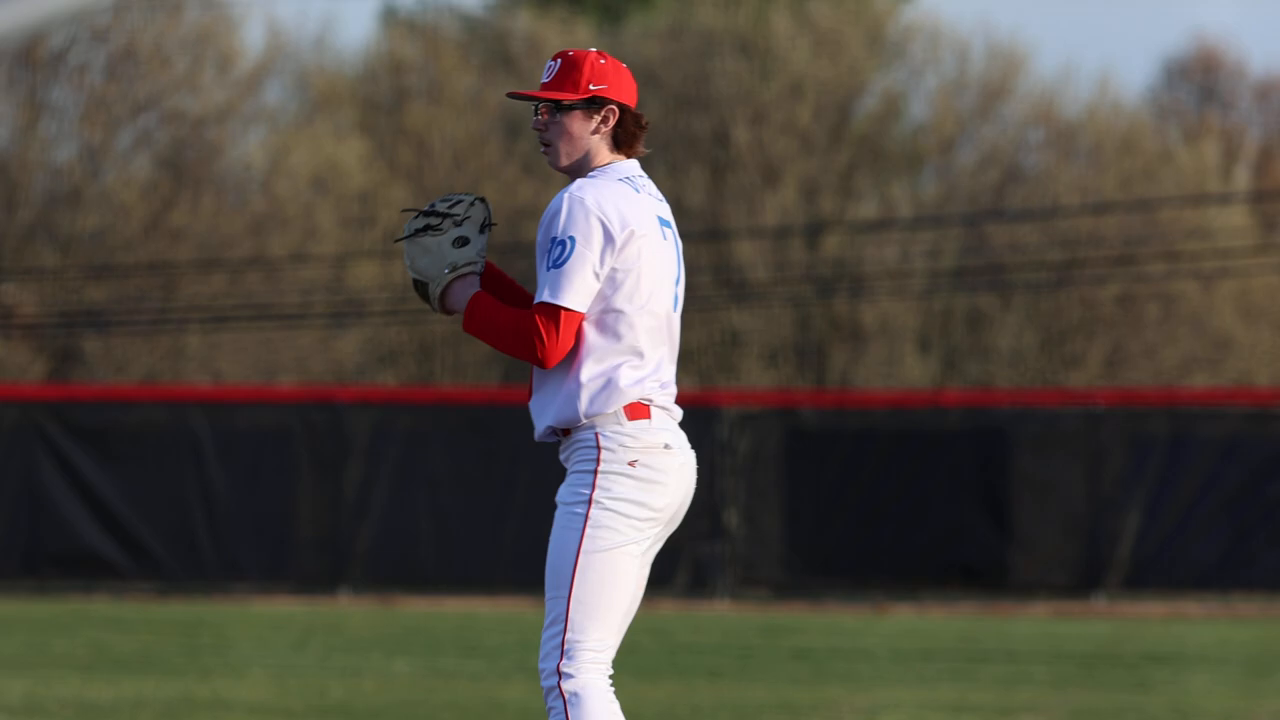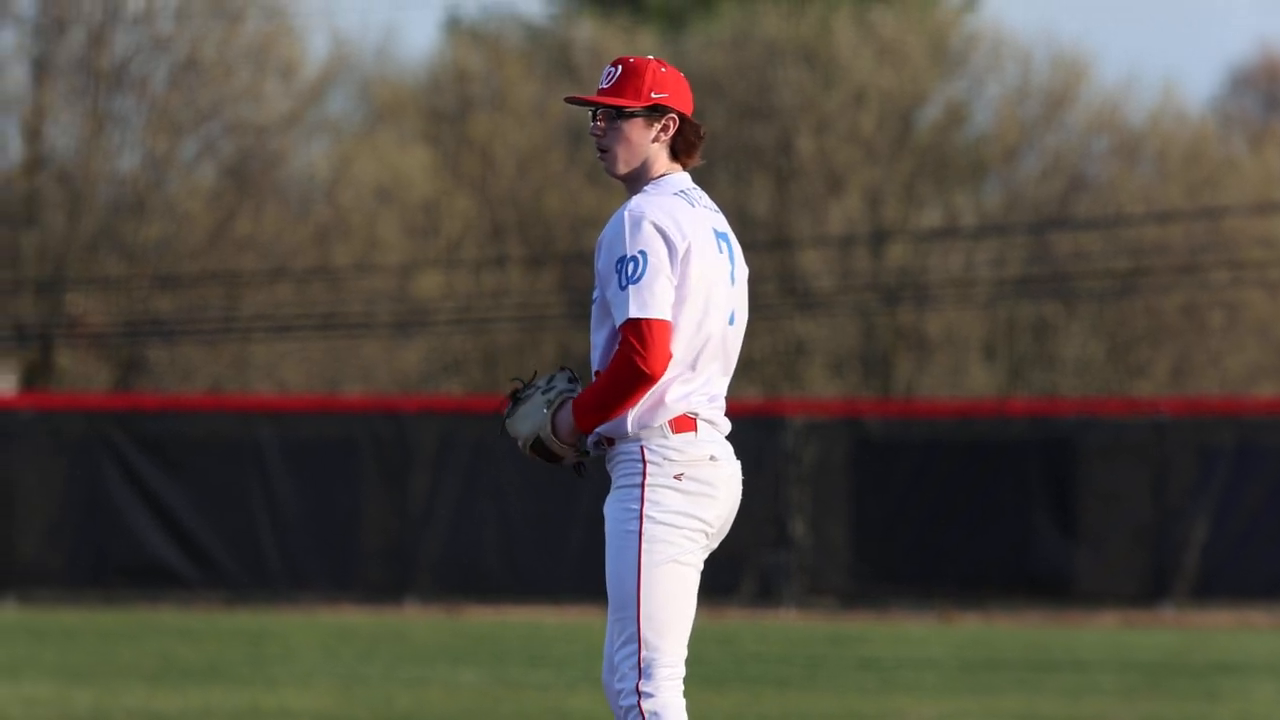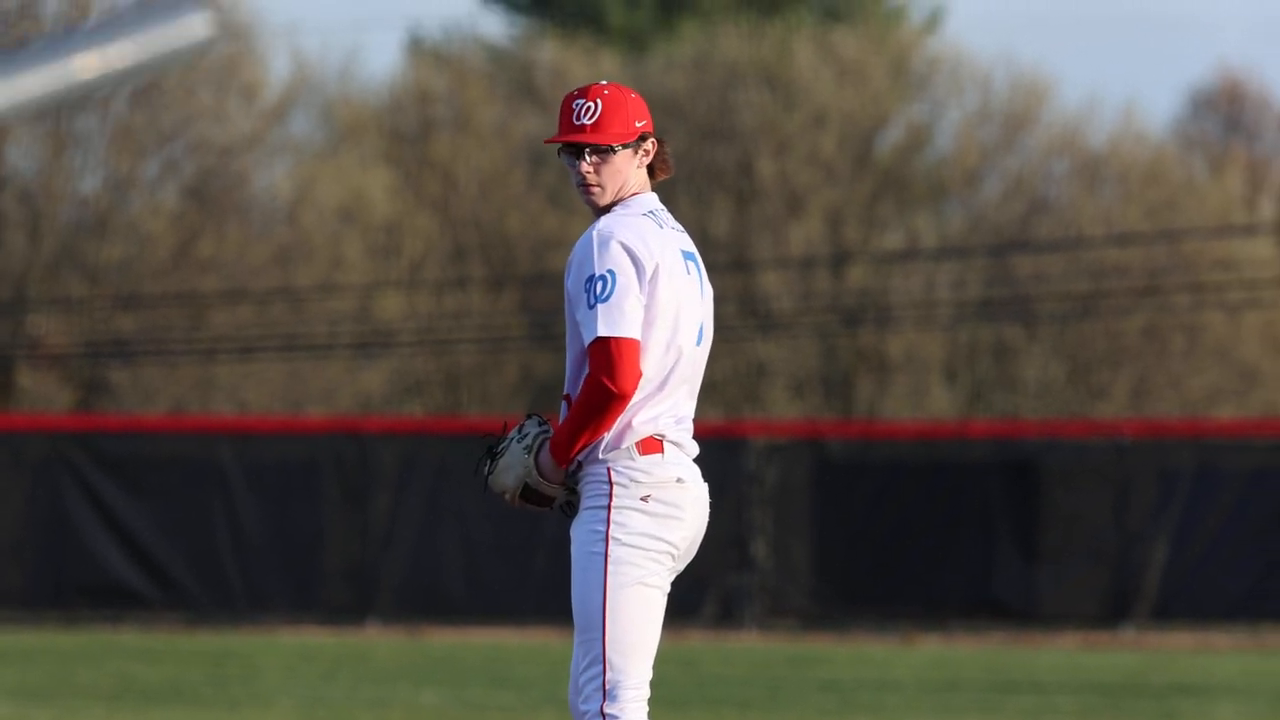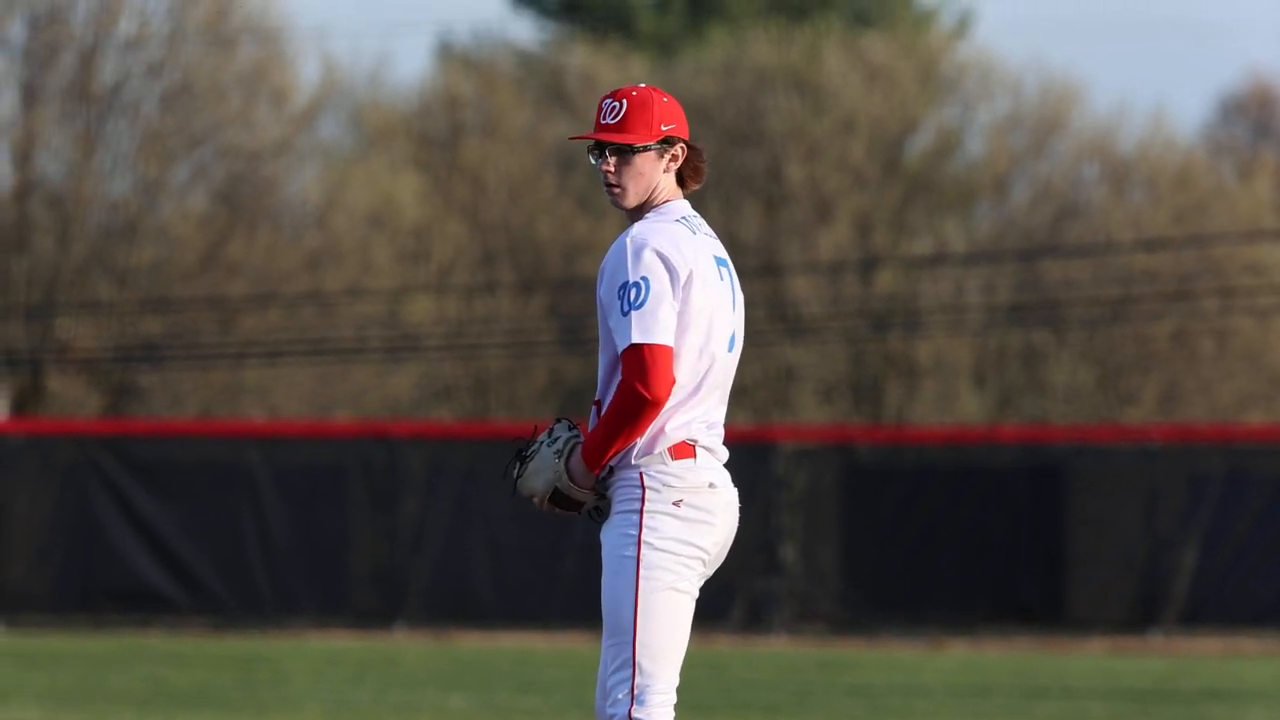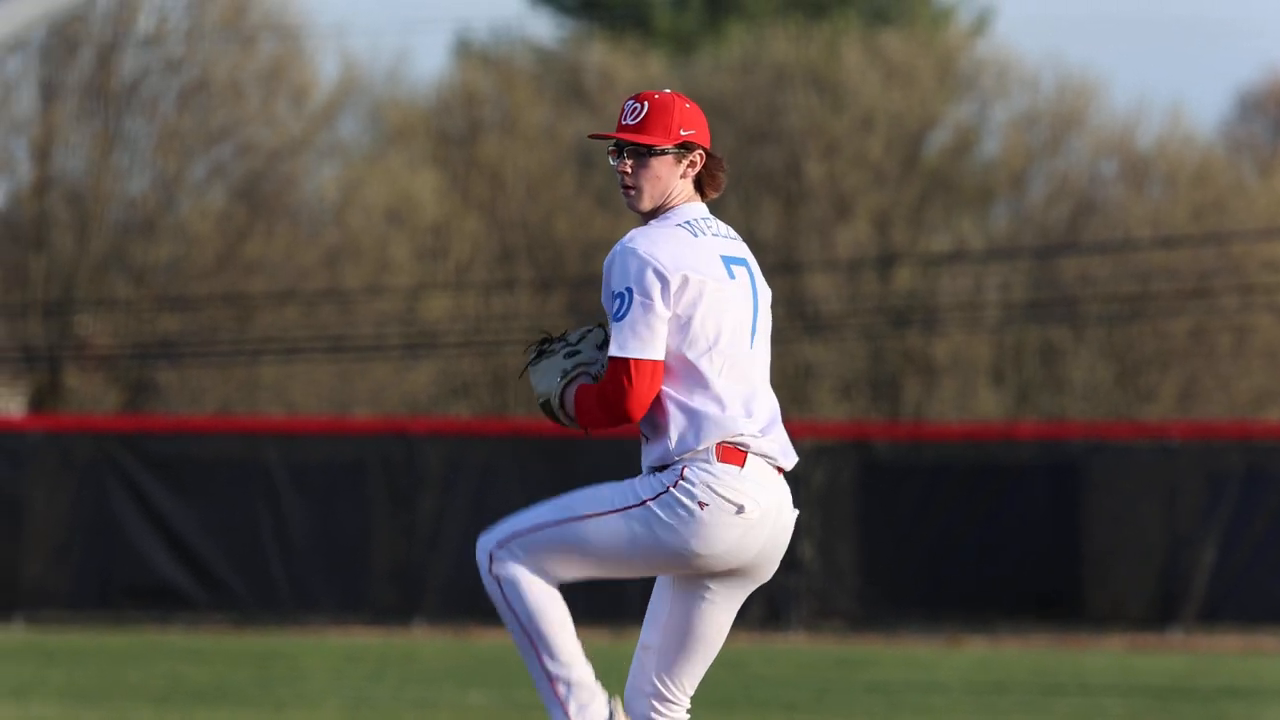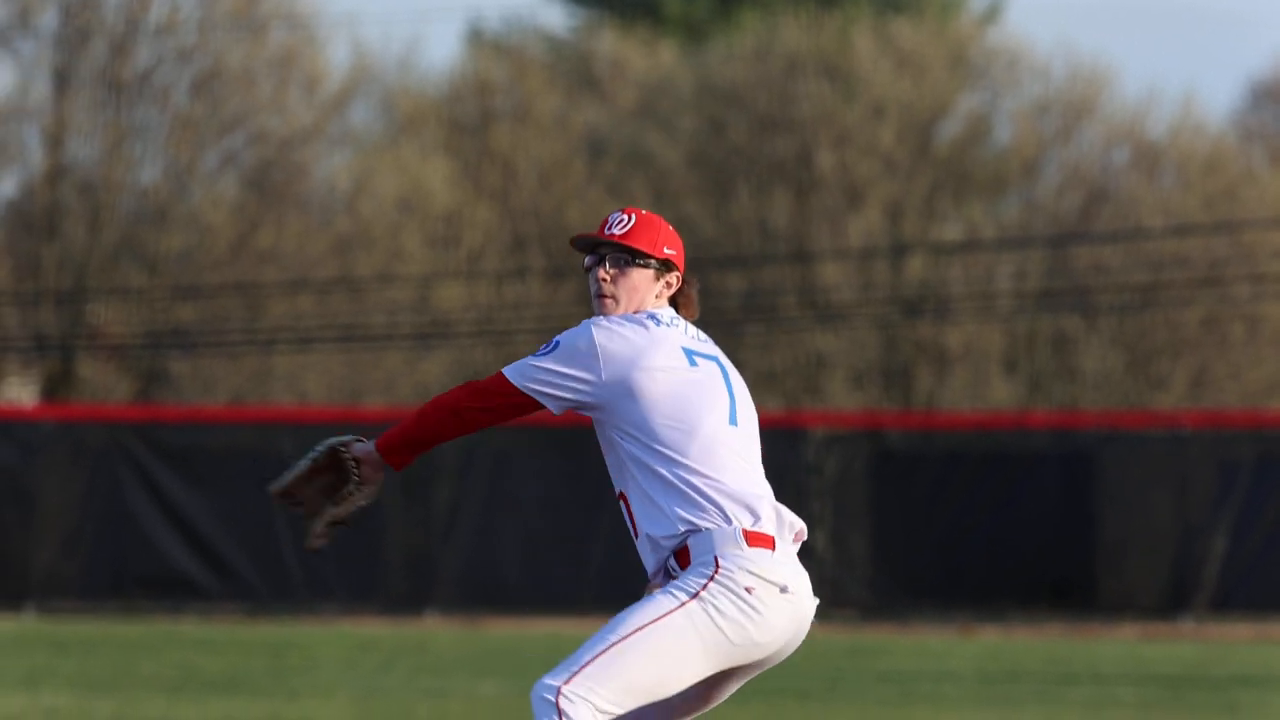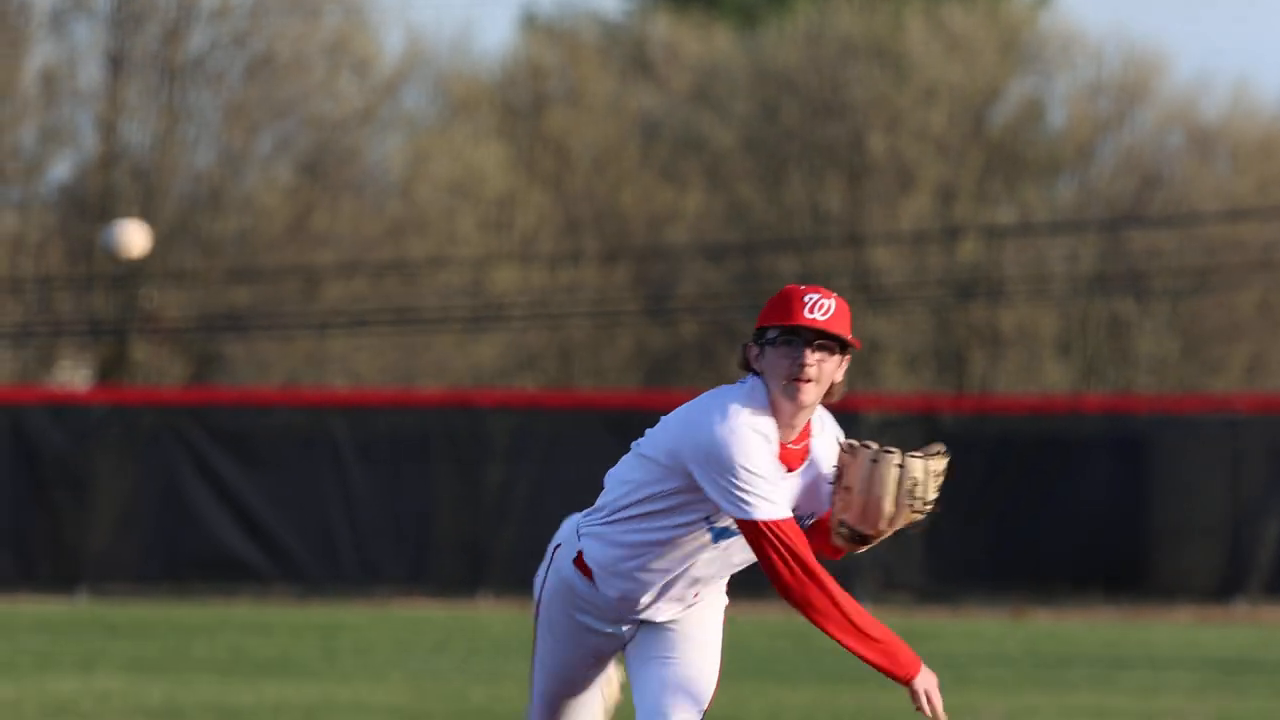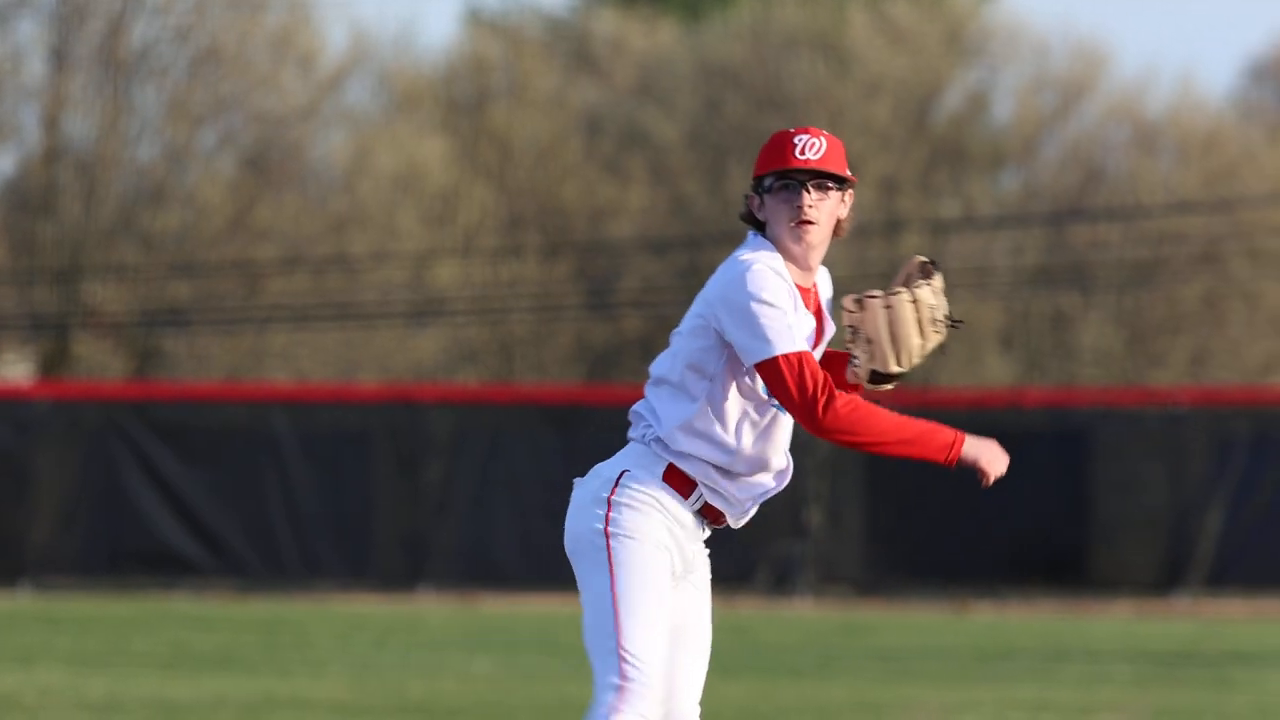
dt=0.5s
person 1, frame 1
left shoulder: (583, 202)
right shoulder: (648, 202)
left elbow: (547, 341)
left wrist: (468, 309)
right wrist: (485, 278)
left hip: (616, 455)
right hip: (657, 449)
right knee: (573, 663)
person 1, frame 2
left shoulder: (642, 217)
right shoulder: (709, 218)
left elbow: (646, 357)
left wrist: (577, 417)
right wrist: (592, 394)
left hip: (661, 465)
right hip: (708, 458)
person 1, frame 3
left shoulder: (609, 239)
right shoulder: (677, 239)
left elbow: (614, 377)
left wrist: (557, 453)
right wrist: (570, 445)
left hip: (629, 486)
right hip: (676, 480)
person 1, frame 4
left shoulder: (644, 245)
right shoulder: (707, 245)
left elbow: (649, 384)
left wrist: (588, 459)
right wrist: (601, 449)
left hip: (659, 493)
right hip: (705, 489)
person 1, frame 5
left shoulder: (644, 250)
right shoulder: (734, 252)
left elbow: (628, 399)
left wrist: (572, 395)
right wrist: (610, 349)
left hip: (707, 498)
right hip: (767, 507)
left knee: (501, 554)
person 1, frame 6
left shoulder: (602, 342)
right shoulder: (707, 357)
left elbow: (479, 398)
left wrist: (384, 448)
left hip: (735, 586)
right hip: (778, 592)
person 1, frame 7
left shoulder: (823, 434)
right shoulder: (732, 434)
right elbow: (805, 576)
right wrist: (906, 666)
left hip: (679, 609)
right hip: (593, 575)
right ankle: (595, 683)
person 1, frame 8
left shoulder: (813, 285)
right shoulder: (751, 279)
right elbow: (815, 408)
left wrist: (844, 366)
right wrist: (959, 444)
left hip: (681, 535)
right hip: (635, 506)
